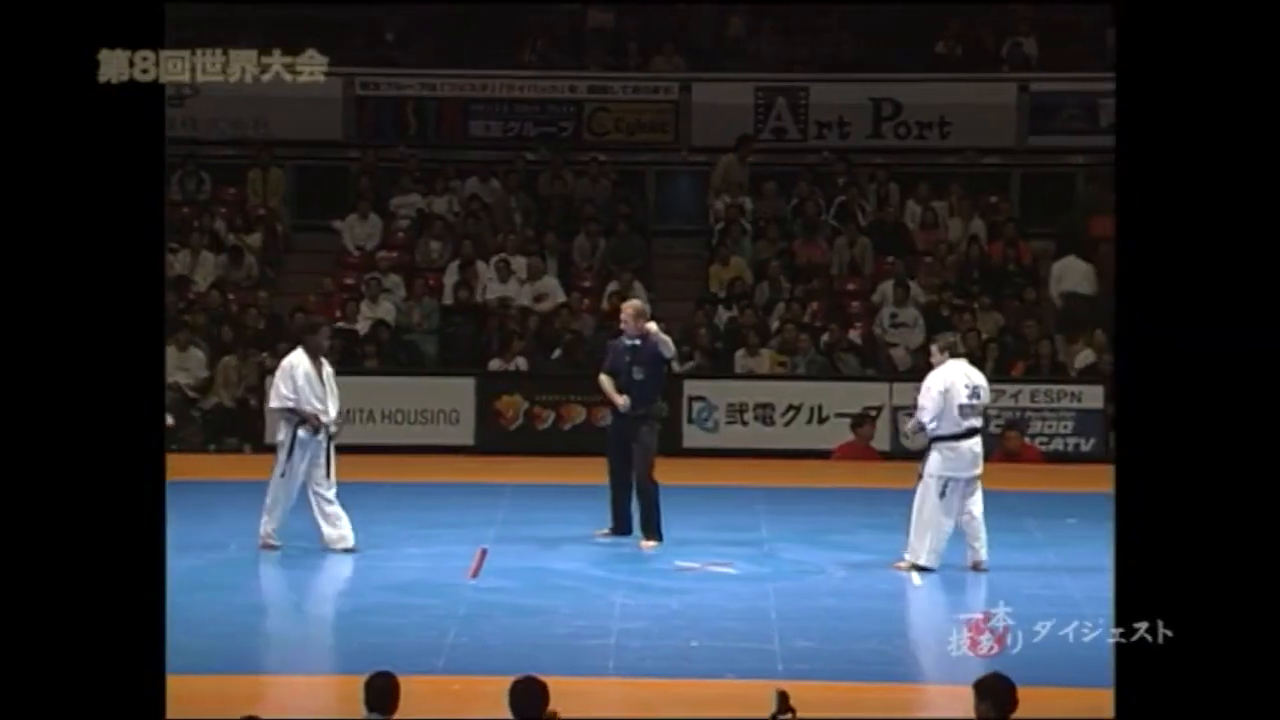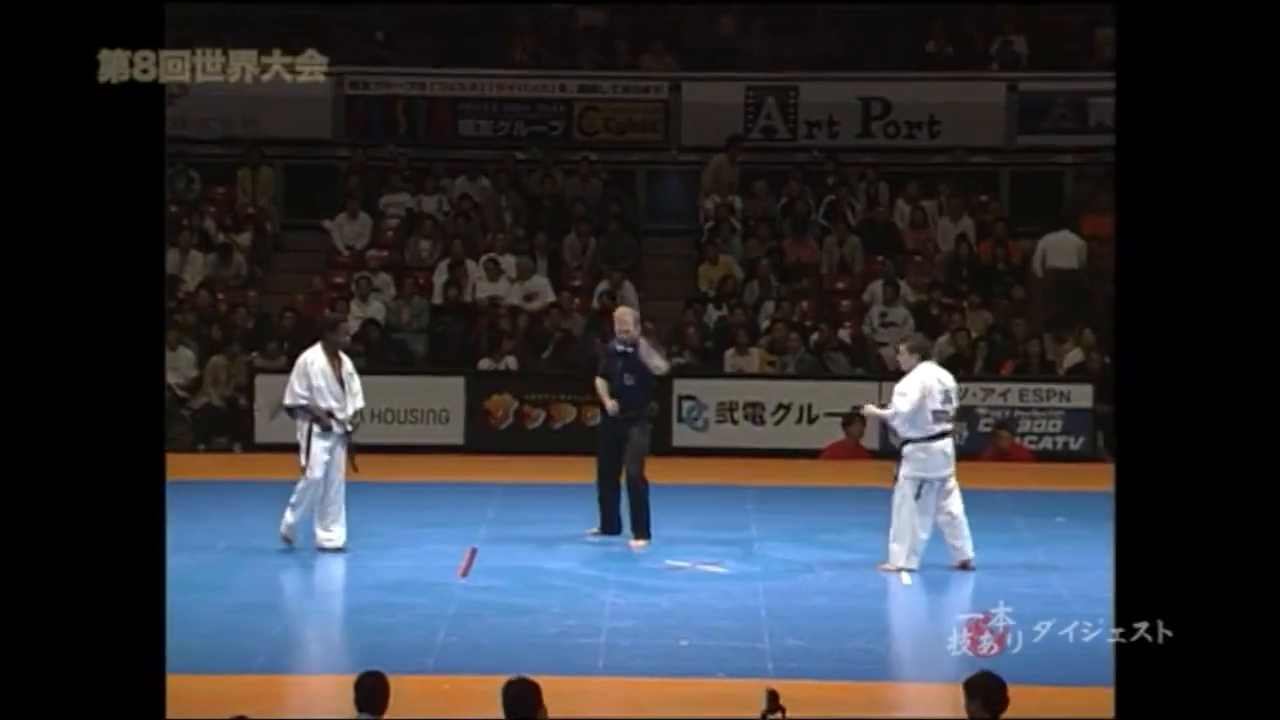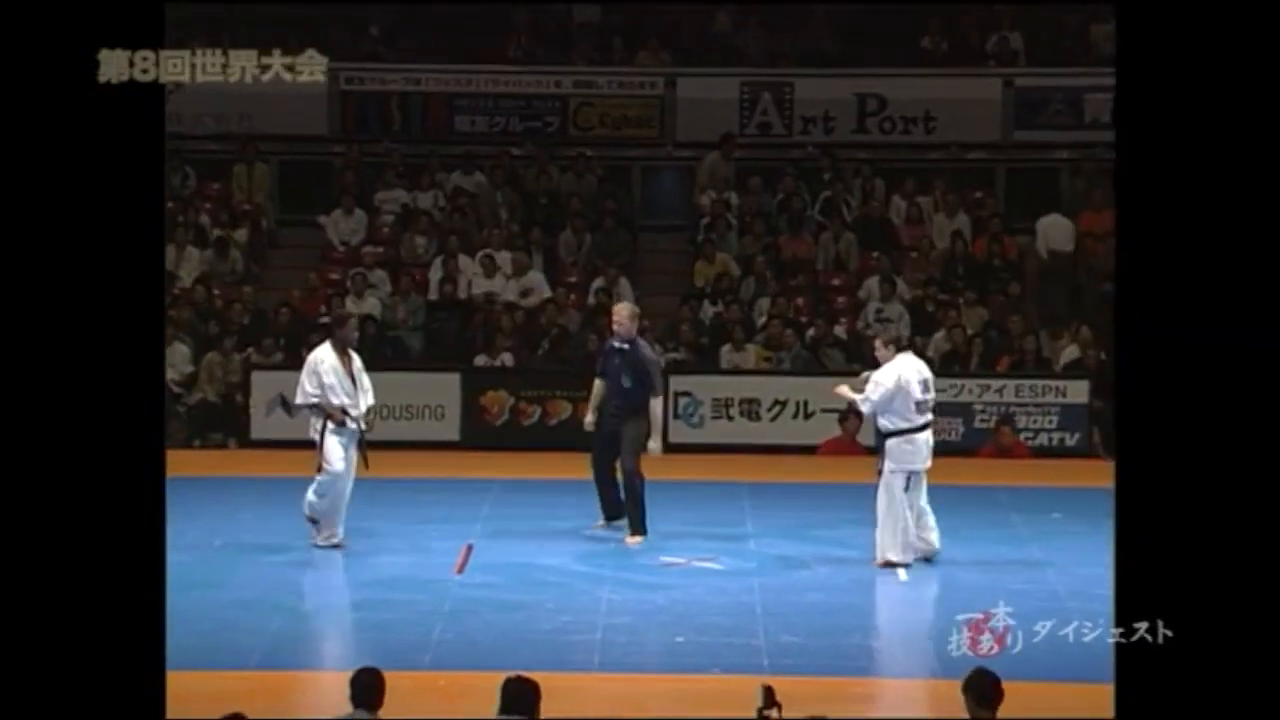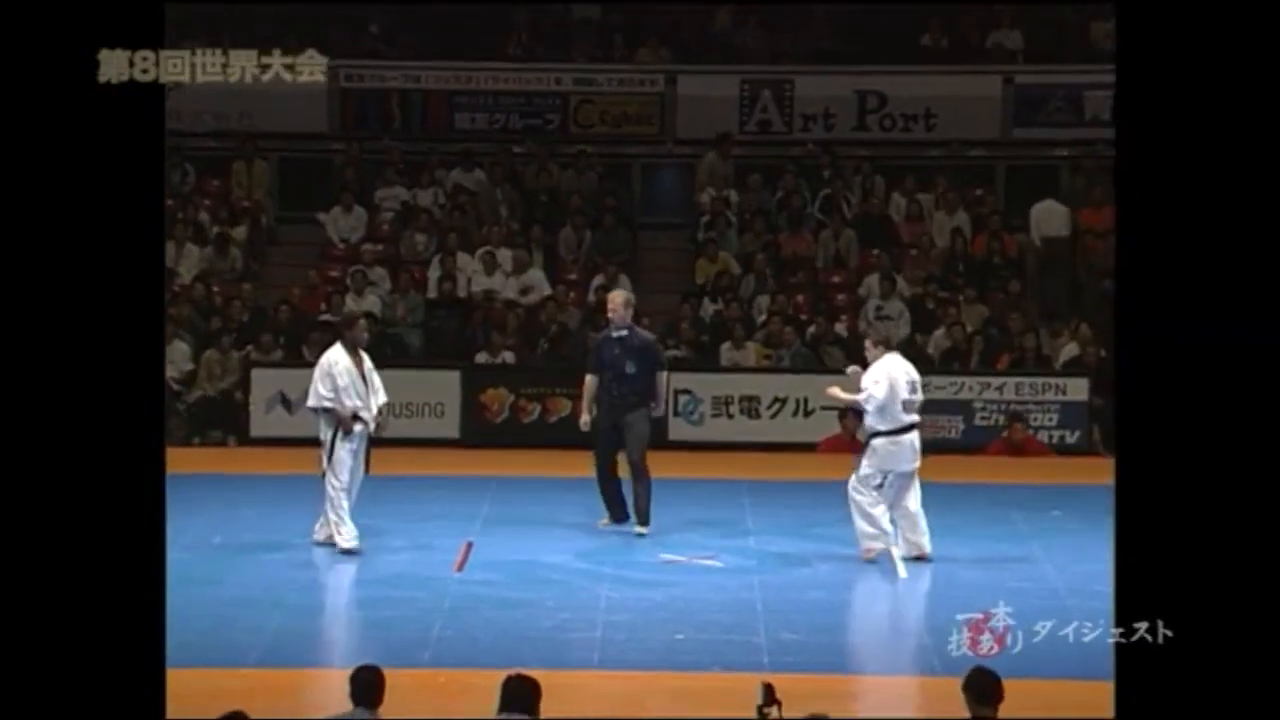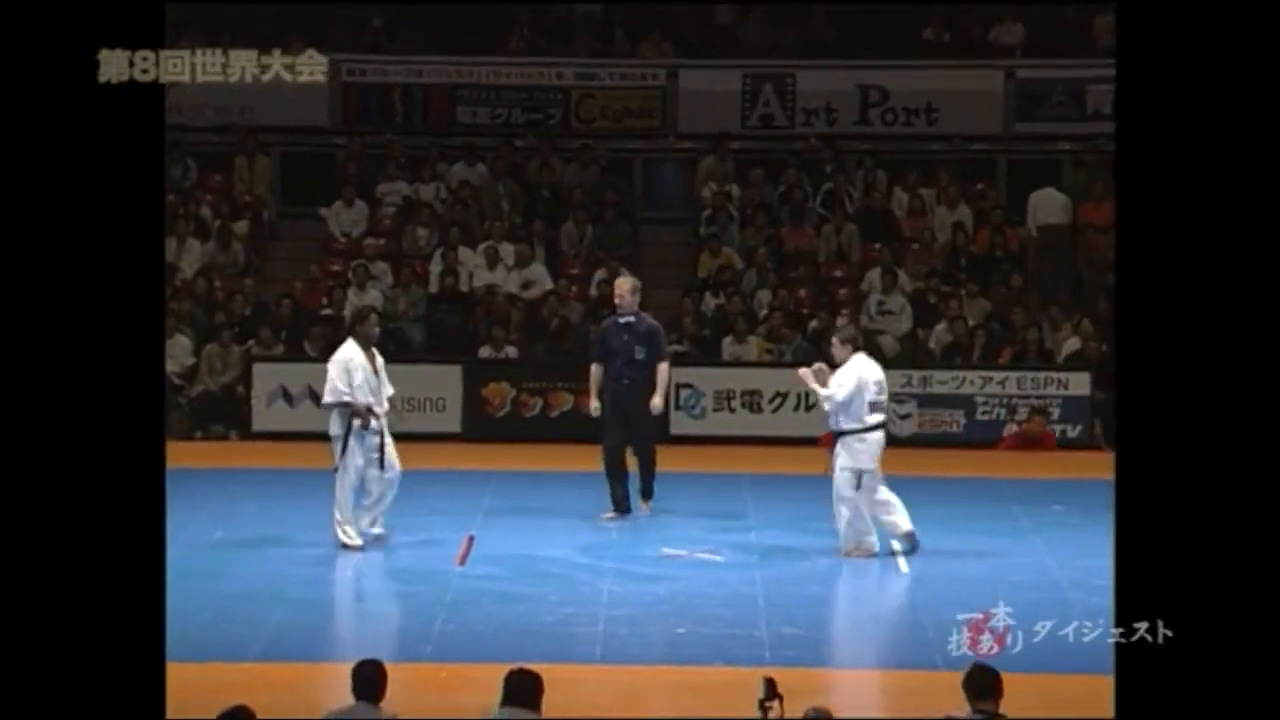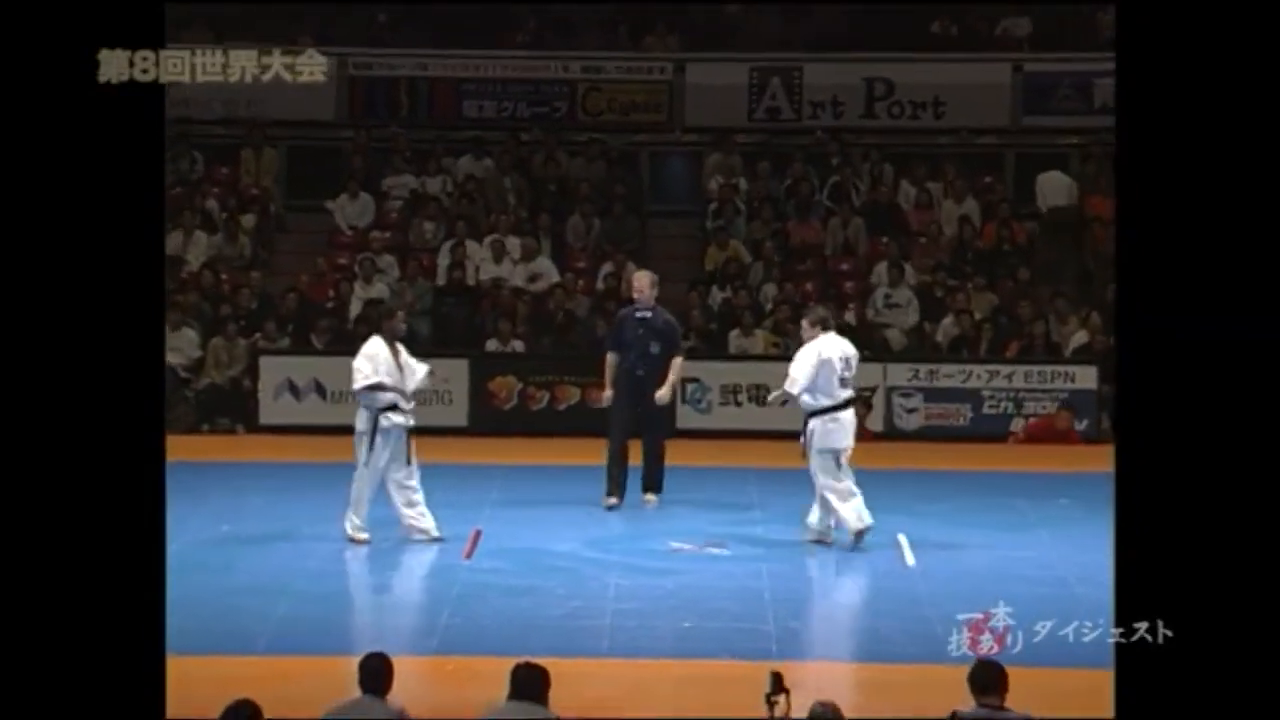
dt=0.3s
person 1, frame 1
left shoulder: (654, 345)
right shoulder: (618, 345)
left elbow: (670, 351)
right elbow: (604, 375)
left wrist: (657, 333)
right wrist: (615, 397)
left hip: (645, 419)
right hip: (621, 417)
left knee: (643, 475)
right knee: (618, 474)
left ankle: (652, 534)
right ankle: (620, 525)
person 1, frame 2
left shoulder: (643, 350)
right shoulder: (611, 349)
left elbow: (661, 367)
right elbow: (601, 378)
left wrist: (644, 349)
right wrist: (606, 401)
left hip: (637, 420)
right hip: (612, 418)
left knee: (634, 474)
right knee: (606, 473)
left ankle: (641, 533)
right ankle: (609, 525)
person 1, frame 3
left shoulder: (646, 356)
right shoulder: (609, 347)
left elbow: (656, 396)
left wrist: (655, 437)
right wrist: (591, 411)
left hip: (633, 418)
right hip: (608, 415)
left knee: (630, 469)
right knee: (601, 466)
left ankle: (637, 529)
right ankle: (613, 513)
person 1, frame 4
left shoulder: (646, 341)
right shoulder: (603, 340)
left elbow: (660, 371)
right elbow: (592, 375)
left wrist: (659, 402)
right wrist: (585, 410)
left hip: (636, 409)
right hip: (608, 409)
left knee: (637, 462)
right knee: (604, 464)
left ankle: (642, 520)
right ankle: (617, 514)
person 1, frame 5
left shoulder: (651, 327)
right shoulder: (607, 327)
left elbow: (663, 363)
right elbow: (598, 364)
left wrist: (659, 395)
right wrist: (594, 397)
left hip: (642, 397)
right hip: (614, 395)
left knee: (644, 450)
right knee: (612, 451)
left ankle: (645, 497)
right ankle: (620, 506)
person 1, frame 6
left shoulder: (667, 322)
right shoulder: (623, 318)
left elbow: (677, 357)
right elbow: (613, 352)
left wrist: (668, 387)
right wrist: (608, 385)
left hip: (654, 388)
right hip: (626, 384)
left knee: (654, 441)
right knee: (617, 438)
left ankle: (651, 490)
right ankle: (614, 492)
person 2, frame 1
left shoulder: (323, 365)
right shoulder: (291, 363)
right elbow: (281, 401)
left wrist: (333, 417)
right wrist: (307, 417)
left hip: (321, 433)
right hip: (298, 433)
left knee: (325, 487)
right knee: (285, 484)
left ankle: (340, 537)
right ankle: (267, 534)
person 2, frame 2
left shoulder: (345, 361)
right shoulder: (308, 359)
left elbow: (354, 394)
right elbow: (296, 397)
left wrist: (353, 416)
right wrist: (320, 416)
left hip: (339, 429)
right hip: (316, 428)
left knee: (335, 485)
right knee: (314, 477)
left ankle: (330, 537)
right ankle: (288, 524)
person 2, frame 3
left shoulder: (354, 358)
right shoulder: (318, 358)
left elbow: (364, 390)
right elbow: (308, 395)
left wrist: (367, 414)
right wrist: (331, 412)
left hip: (352, 426)
right hip: (329, 425)
left knee: (344, 481)
right knee: (334, 471)
left ankle: (328, 534)
right ankle: (313, 504)
person 2, frame 4
left shoulder: (363, 358)
right shoulder: (331, 360)
left elbow: (375, 390)
right elbow: (319, 398)
left wrist: (379, 415)
right wrist: (342, 418)
left hip: (361, 427)
right hip: (339, 430)
left knee: (352, 484)
right knee: (338, 484)
left ankle: (325, 532)
right ankle: (345, 539)
person 2, frame 5
left shoulder: (373, 354)
right shoulder: (344, 356)
right elbow: (335, 395)
left wrist: (392, 404)
right wrist: (359, 410)
left hip: (375, 423)
right hip: (351, 426)
left knee: (390, 471)
right knee: (348, 481)
left ankle: (369, 522)
right ankle: (347, 534)
person 2, frame 6
left shoulder: (398, 349)
right shoulder: (370, 350)
left elbow: (414, 371)
right elbow: (364, 381)
left wrist: (433, 374)
right wrist: (394, 389)
left hip: (399, 420)
right hip: (376, 421)
left knee: (406, 475)
right knee: (367, 476)
left ankle: (421, 527)
right ankle: (355, 528)
person 3, frame 1
left shoulder: (939, 376)
right shoulder: (978, 376)
left elbow: (925, 415)
left wrist: (913, 426)
left hip: (947, 450)
right hip: (972, 446)
left knee: (931, 505)
right knee: (971, 506)
left ankle: (920, 557)
right ankle: (978, 558)
person 3, frame 2
left shoulder: (913, 381)
right shoulder: (946, 376)
left elbow: (898, 417)
left wrist: (875, 412)
right wrist: (896, 411)
left hip: (920, 451)
right hip: (944, 447)
left knee: (909, 507)
right knee: (950, 506)
left ankle: (902, 560)
right ankle: (964, 556)
person 3, frame 3
left shoulder: (892, 371)
right shoulder: (920, 366)
left elbow: (869, 403)
left wrist: (848, 394)
right wrist: (874, 384)
left hip: (902, 443)
right hip: (921, 438)
left knee: (894, 499)
right knee: (914, 497)
left ankle: (898, 553)
right ankle: (927, 545)
person 3, frame 4
left shoulder: (881, 369)
right shoulder: (907, 367)
left elbow: (871, 401)
left wrist: (842, 396)
right wrist: (863, 380)
left hip: (888, 442)
right hip: (908, 438)
left knee: (862, 489)
right knee: (906, 498)
left ankle: (876, 542)
right ankle: (919, 547)
person 3, frame 5
left shoulder: (850, 370)
right shoulder: (872, 366)
left elbow: (833, 401)
left wrist: (811, 382)
right wrist: (827, 378)
left hip: (854, 440)
right hip: (872, 435)
left knee: (847, 494)
right knee: (873, 489)
left ankle: (862, 544)
right ankle: (903, 529)
person 3, frame 6
left shoulder: (813, 350)
right shoulder: (847, 346)
left elbow: (796, 385)
left wrist: (777, 396)
left hip: (825, 420)
right hip: (844, 416)
left knee: (829, 478)
right knee: (826, 475)
left ankle: (857, 521)
right ankle: (821, 528)
